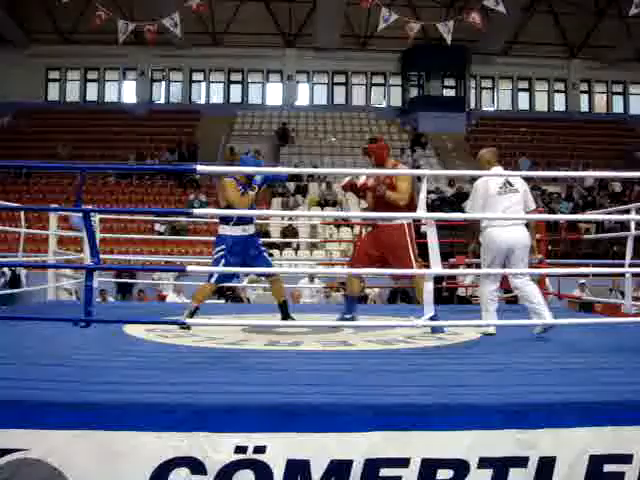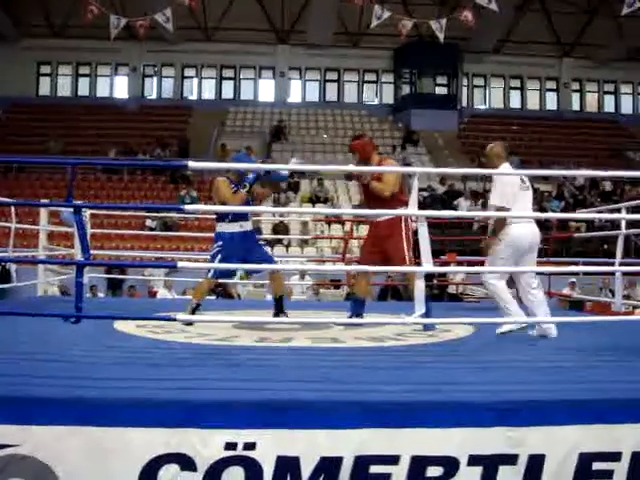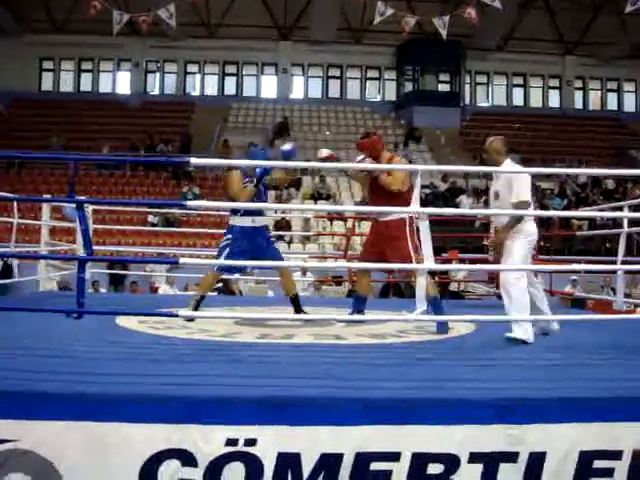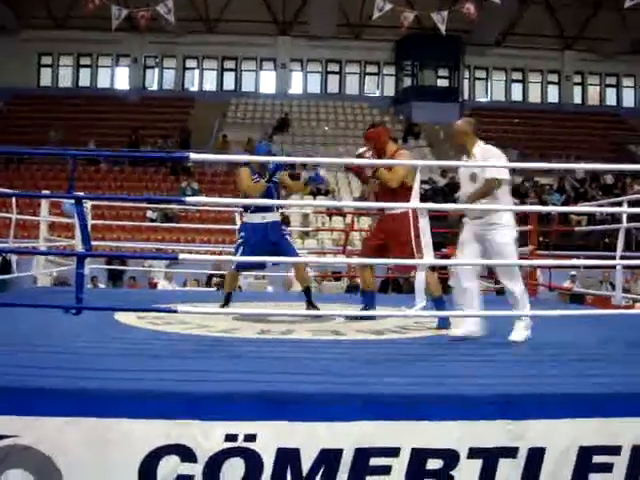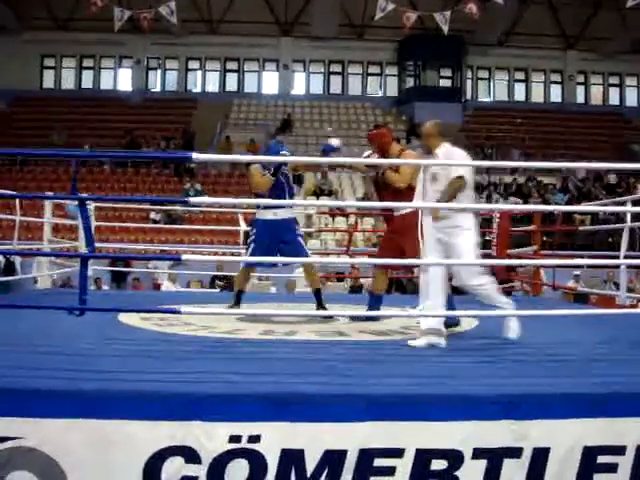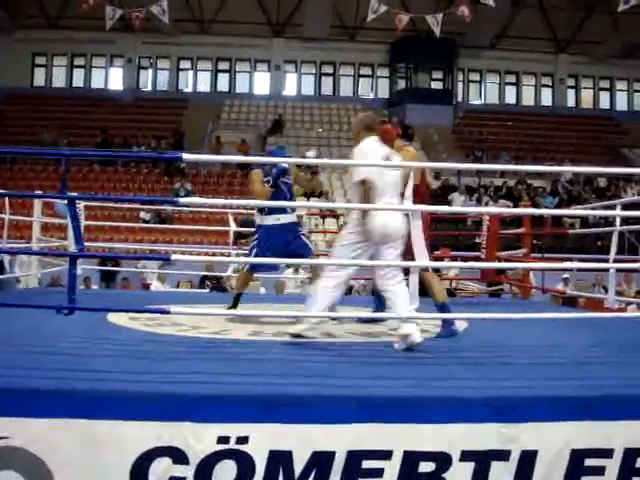
dt=0.3s
person 1, frame 1
left shoulder: (482, 183)
right shoulder: (519, 181)
left elbow: (473, 216)
right elbow: (531, 212)
right wrist: (532, 238)
left hip: (494, 235)
right hip: (519, 233)
left knee: (489, 281)
right knee: (521, 279)
left ankle: (488, 323)
right ankle: (544, 316)
person 1, frame 2
left shoulder: (501, 176)
right shoulder: (521, 178)
left elbow: (501, 211)
left wrist: (492, 236)
left hip: (513, 233)
right hip: (530, 230)
left knee: (493, 278)
right knee: (529, 282)
left ankle: (515, 317)
right ankle: (546, 325)
person 1, frame 3
left shoulder: (516, 173)
right shoulder: (497, 176)
left elbow: (524, 205)
left wrist: (505, 230)
right wrist: (497, 236)
left hip: (521, 232)
right hip: (507, 234)
left knee: (509, 279)
right knee: (528, 280)
left ankle: (523, 329)
right ankle: (547, 322)
person 1, frame 4
left shoulder: (491, 153)
right shoulder: (465, 162)
left elbow: (493, 182)
left wrist: (466, 201)
right wrist: (465, 212)
left hip: (498, 221)
right hip: (473, 223)
left knee: (509, 275)
right knee: (463, 272)
left ankle: (522, 323)
right ankle: (470, 323)
person 1, frame 5
left shoulder: (454, 155)
left elbow: (458, 181)
left wrist: (438, 206)
left hip: (457, 224)
right hip: (435, 226)
left knee: (469, 276)
right knee: (431, 276)
left ankle: (503, 308)
right ankle: (434, 331)
person 1, frame 6
left shoulder: (363, 150)
right shoulder: (393, 155)
left elbow: (365, 185)
left wrist: (364, 220)
left hip: (371, 220)
right hip: (396, 220)
left knee: (335, 272)
right knee: (392, 278)
left ankle: (309, 322)
right ankle: (408, 328)
person 2, frame 1
left shoulder: (401, 171)
right shoulder: (377, 174)
left elbow: (402, 200)
left wrist: (378, 188)
right wrist: (359, 191)
left hip: (399, 228)
right hip: (379, 228)
right knee: (355, 264)
right ankle: (349, 313)
person 2, frame 2
left shoulder: (387, 165)
left elbow: (386, 192)
left wrist: (363, 178)
left hip: (395, 222)
right hip: (377, 225)
left knee: (407, 267)
left ankle: (426, 313)
right ankle: (356, 314)
person 2, frame 3
left shoulder: (398, 163)
left elbow: (396, 185)
left wrist: (373, 171)
left hip: (400, 223)
right hip: (380, 224)
right knee: (363, 267)
left ankle: (439, 314)
right ankle: (357, 311)
person 2, frame 4
left shoulder: (402, 156)
right shoulder: (384, 159)
left elbow: (393, 181)
right elbow: (377, 185)
left wrist: (374, 166)
right wrist: (358, 171)
left hip: (404, 216)
right hip: (387, 217)
left knee: (421, 264)
right knee: (365, 258)
left ankle: (442, 313)
right ankle: (368, 307)
person 2, frame 5
left shoulder: (407, 156)
right shoulder: (385, 158)
left elbow: (400, 183)
left wrist: (381, 167)
left hip: (411, 217)
right hip: (397, 220)
right knee: (380, 264)
left ankle: (451, 312)
right ankle: (372, 310)
person 2, frame 6
left shoulder: (406, 153)
right shoulder: (398, 155)
left hip: (411, 217)
left knee: (423, 269)
left ankle: (448, 322)
right ankle: (379, 310)
person 3, frame 1
left shoulder: (251, 182)
right shoulder: (228, 183)
right elbow: (241, 205)
left wrist: (271, 181)
right wrist: (256, 186)
left hip: (250, 237)
right hip: (229, 240)
left knee: (274, 275)
right knee: (215, 281)
left ankle: (285, 316)
right ankle: (188, 316)
person 3, frame 2
left shoulder: (246, 180)
right shoulder: (222, 182)
left elbow: (263, 197)
right elbow: (235, 203)
right wrist: (249, 184)
left hip: (247, 234)
right hip: (227, 236)
left knee: (275, 270)
right knee: (213, 277)
left ankle: (279, 311)
right ankle: (190, 313)
person 3, frame 3
left shoulder: (265, 172)
right shoulder: (235, 175)
left elbow: (285, 178)
right elbow: (242, 197)
left wrist: (287, 160)
right wrist: (257, 179)
left hip: (261, 230)
right hip: (239, 230)
left knee: (283, 267)
right knee: (219, 270)
left ankle: (298, 309)
right ankle: (194, 307)
person 3, frame 4
left shoulder: (277, 171)
right shoulder: (244, 172)
left elbow: (295, 188)
right elbow: (252, 193)
right wrist: (268, 175)
left hip: (274, 225)
right hip: (251, 226)
left knee: (297, 260)
right knee: (237, 267)
left ankle: (310, 302)
right ankle: (226, 302)
person 3, frame 5
left shoulder: (287, 163)
right shoulder: (256, 168)
right elbow: (262, 190)
right wrist: (275, 169)
left hip: (287, 221)
right hip: (264, 223)
left knee: (306, 261)
right knee: (249, 264)
left ankle: (320, 303)
right ankle: (236, 301)
person 3, frame 6
left shoulder: (290, 170)
right shoulder: (258, 173)
right elbow: (260, 197)
right wrist: (274, 180)
left hip: (290, 225)
right hip: (267, 227)
right knee: (250, 268)
right ankle: (234, 304)
